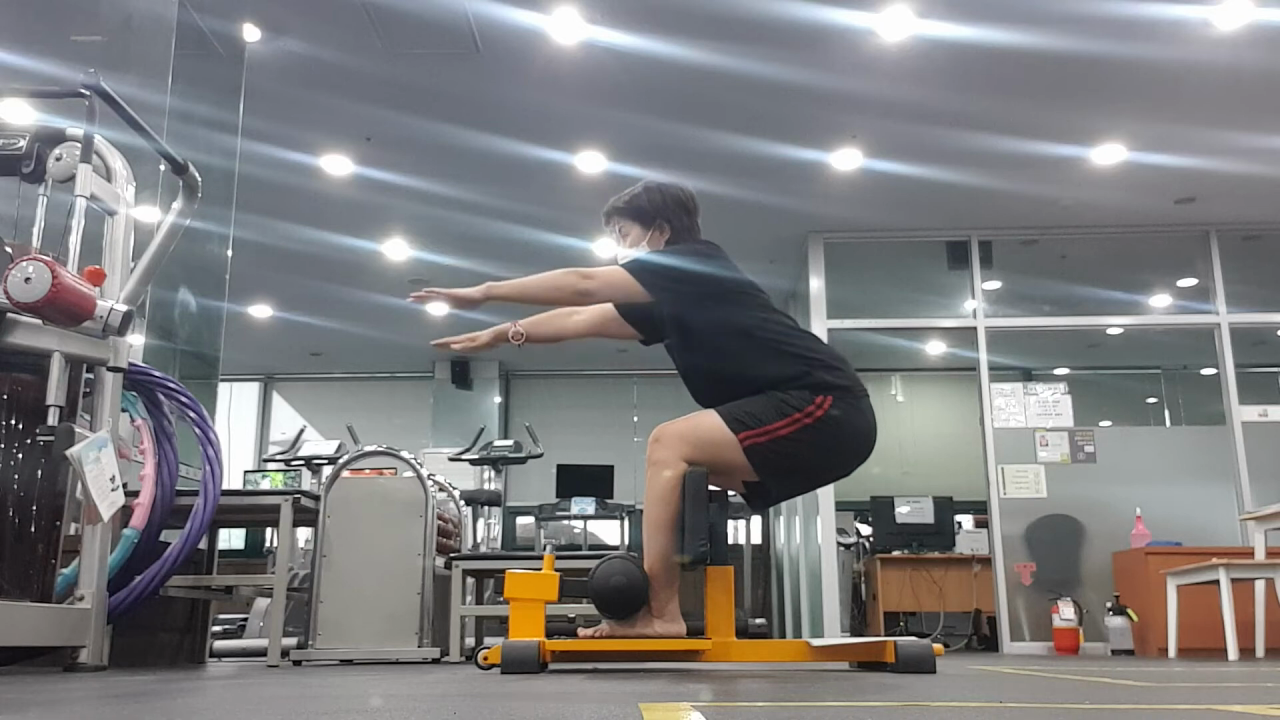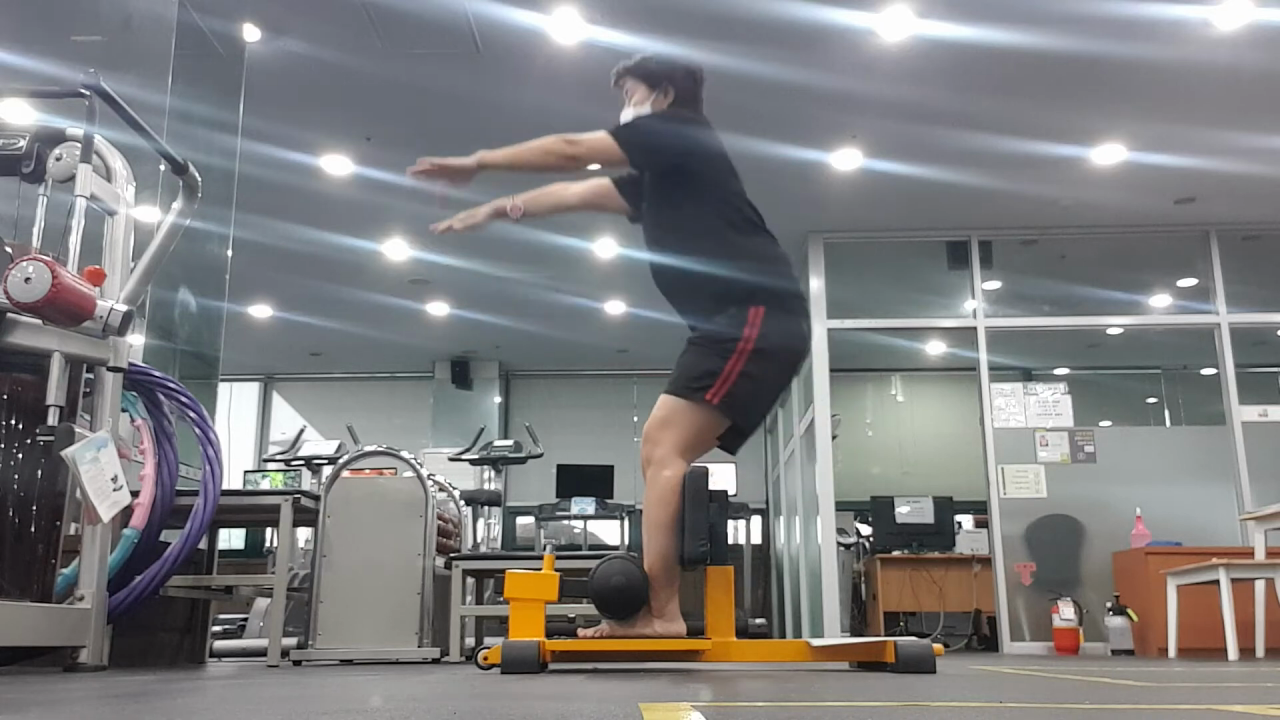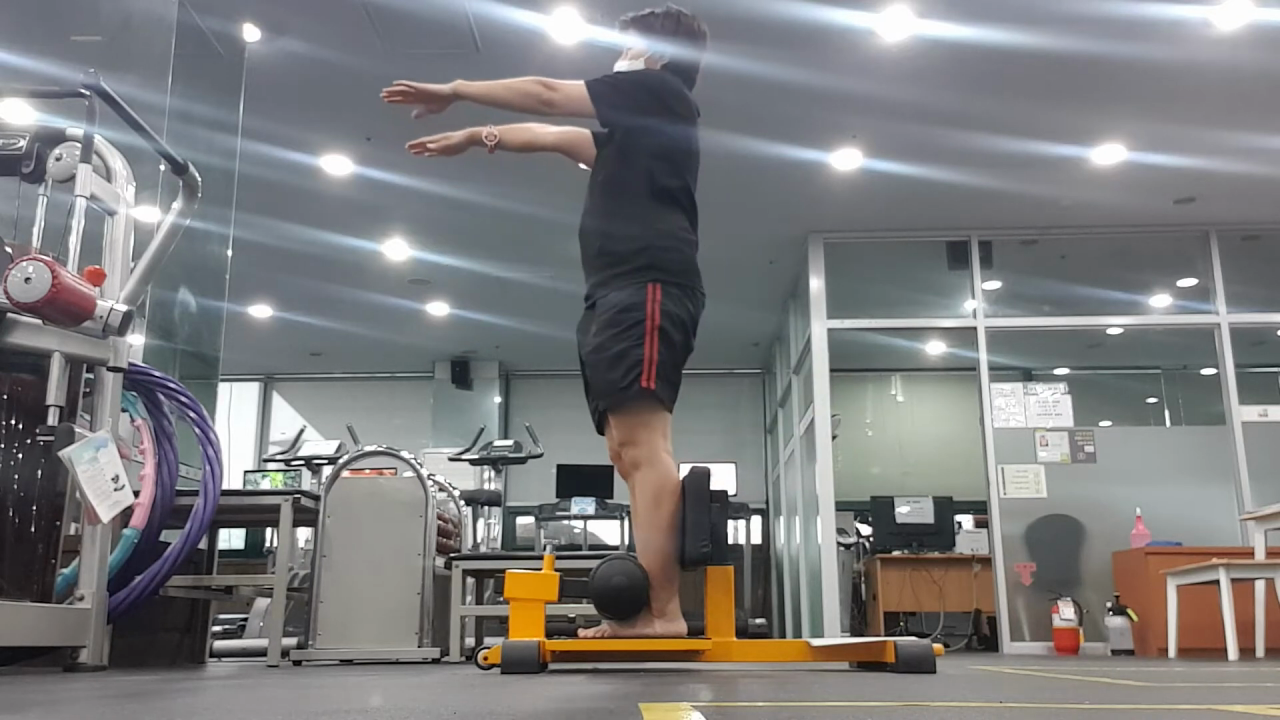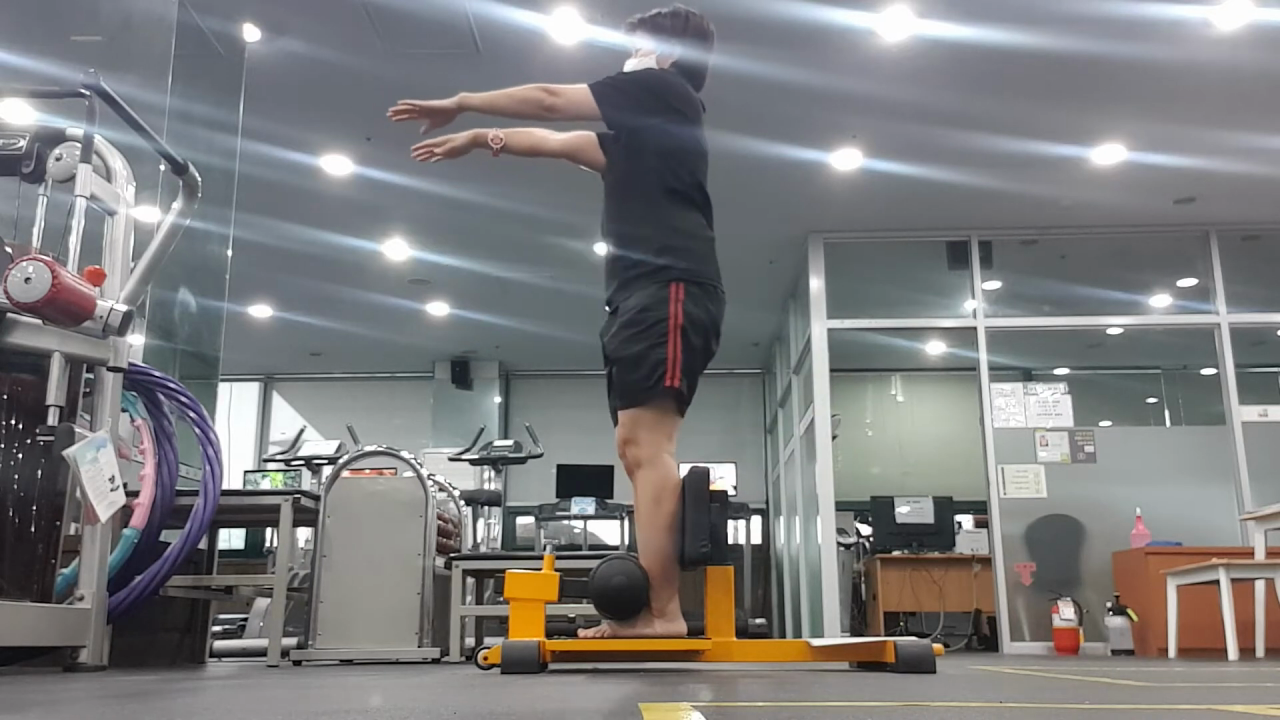
dt=0.7s
person 1, frame 1
left shoulder: (695, 262)
right shoulder: (668, 302)
left elbow: (583, 286)
right elbow: (582, 320)
left wrist: (484, 292)
right wrist: (500, 333)
left hip: (826, 411)
right hip: (826, 422)
left knee: (668, 444)
right knee: (680, 482)
left ankle: (658, 612)
right ankle: (665, 610)
person 1, frame 2
left shoulder: (681, 132)
right shoulder: (657, 178)
left elbow: (571, 152)
right elbow: (577, 194)
left wrist: (474, 162)
right wrist: (496, 209)
left hip: (755, 315)
right hip: (743, 322)
left knee: (663, 444)
right knee: (662, 452)
left ankle: (658, 612)
right ankle: (661, 608)
person 1, frame 3
left shoulder: (661, 94)
right shoulder: (635, 130)
left elbow: (547, 94)
right elbow: (552, 135)
left wrist: (453, 90)
right wrist: (476, 136)
left hip: (646, 289)
right hip: (619, 295)
left knee: (643, 447)
right knee: (629, 450)
left ankle: (660, 612)
right ankle: (653, 610)
person 1, frame 4
left shoulder: (663, 93)
right shoulder: (642, 134)
left elbow: (550, 102)
right elbow: (560, 144)
left wrist: (458, 104)
right wrist: (477, 139)
left hip: (667, 289)
right hip: (642, 297)
left knee: (646, 445)
right knee: (637, 448)
left ankle: (661, 612)
right ankle: (653, 609)
